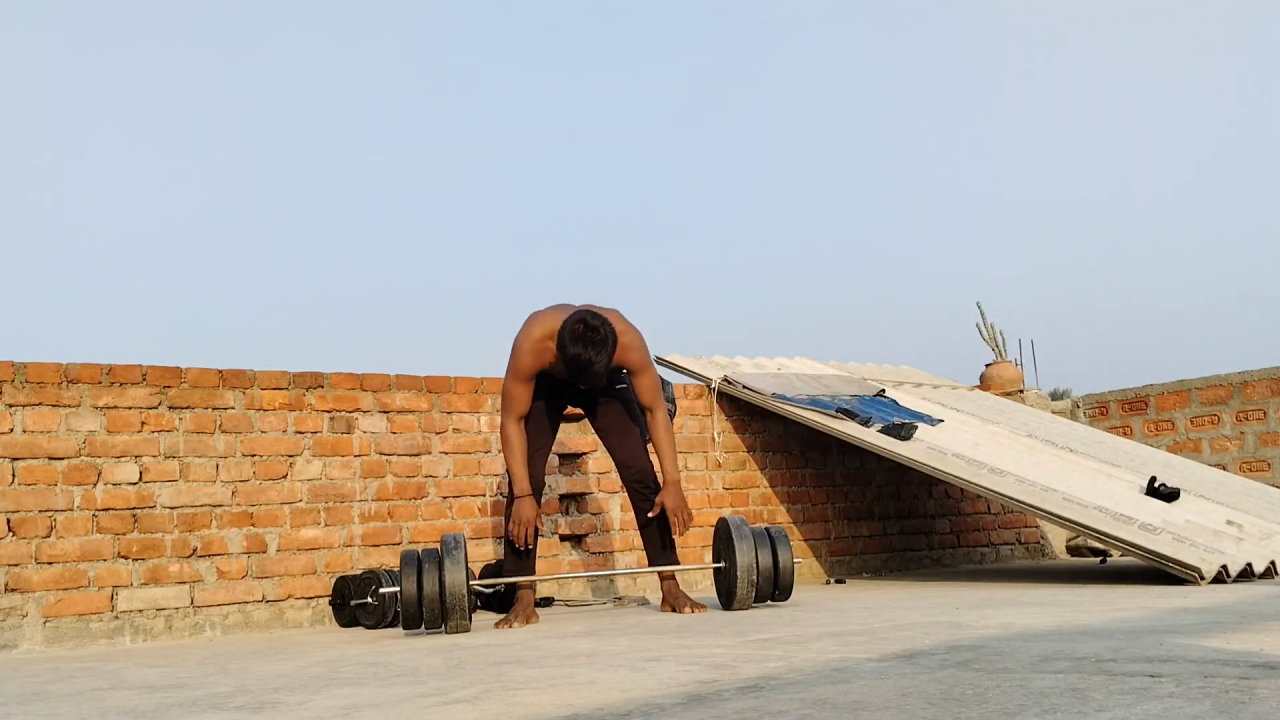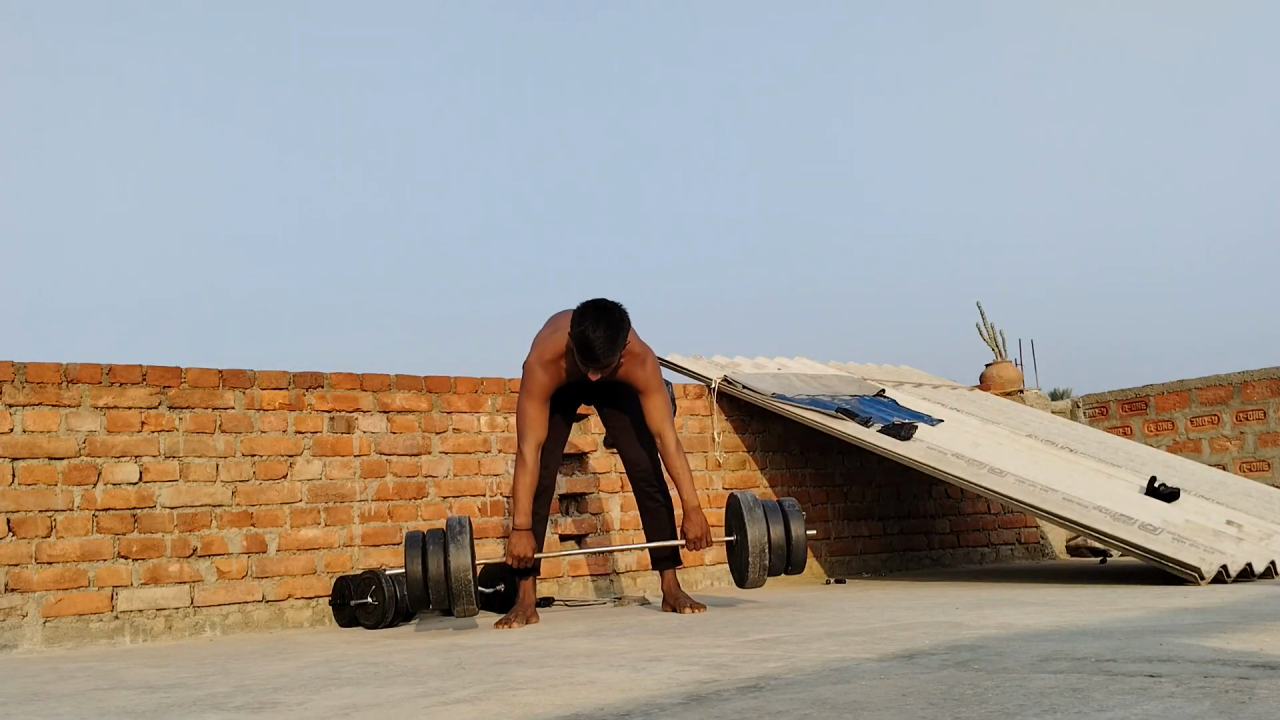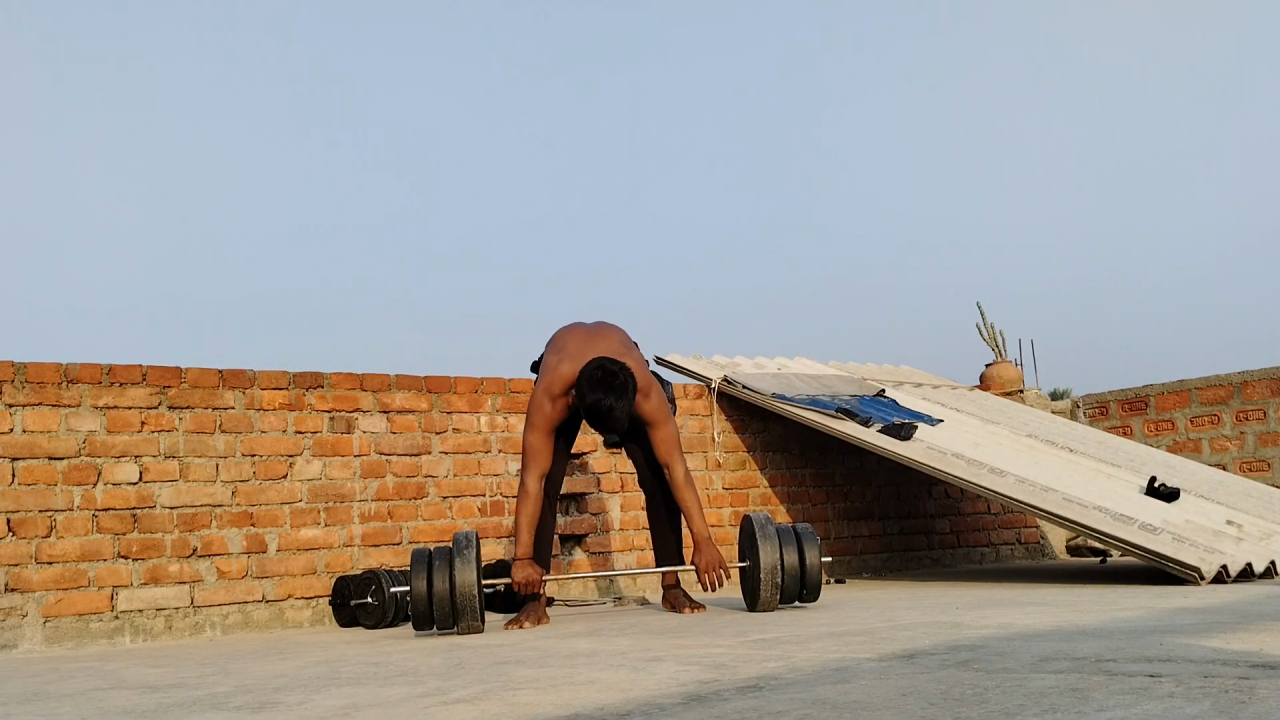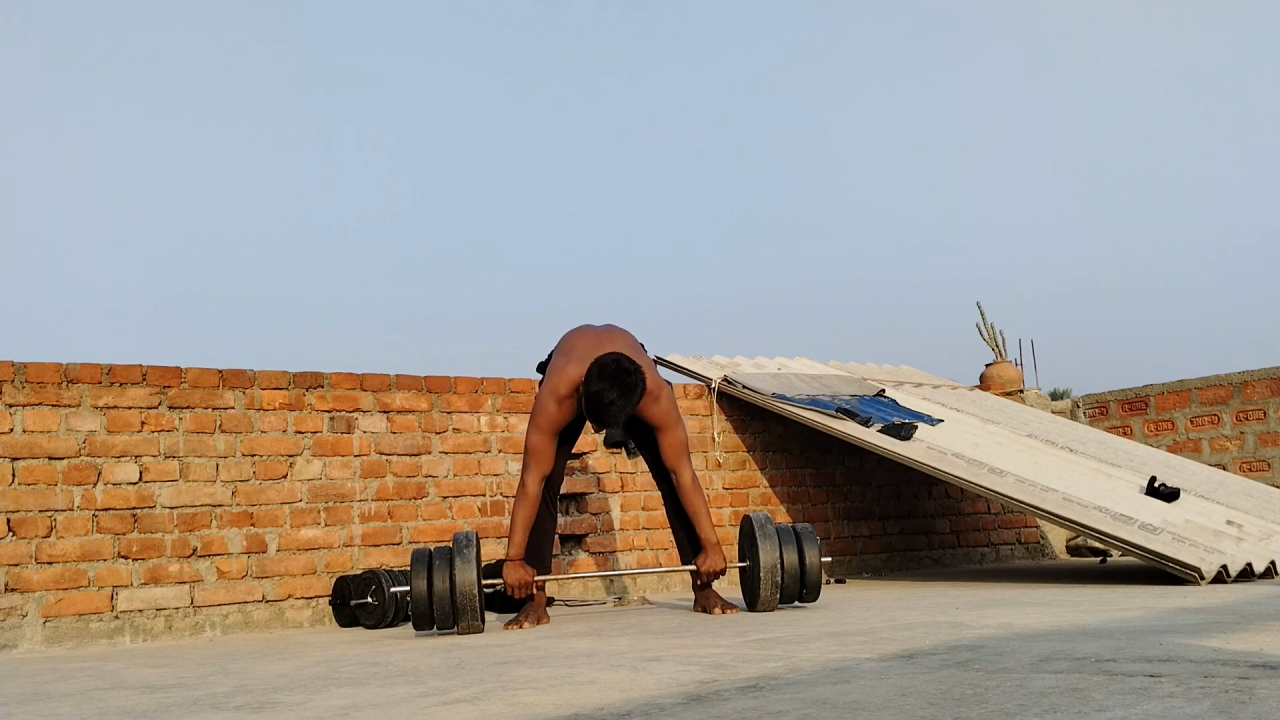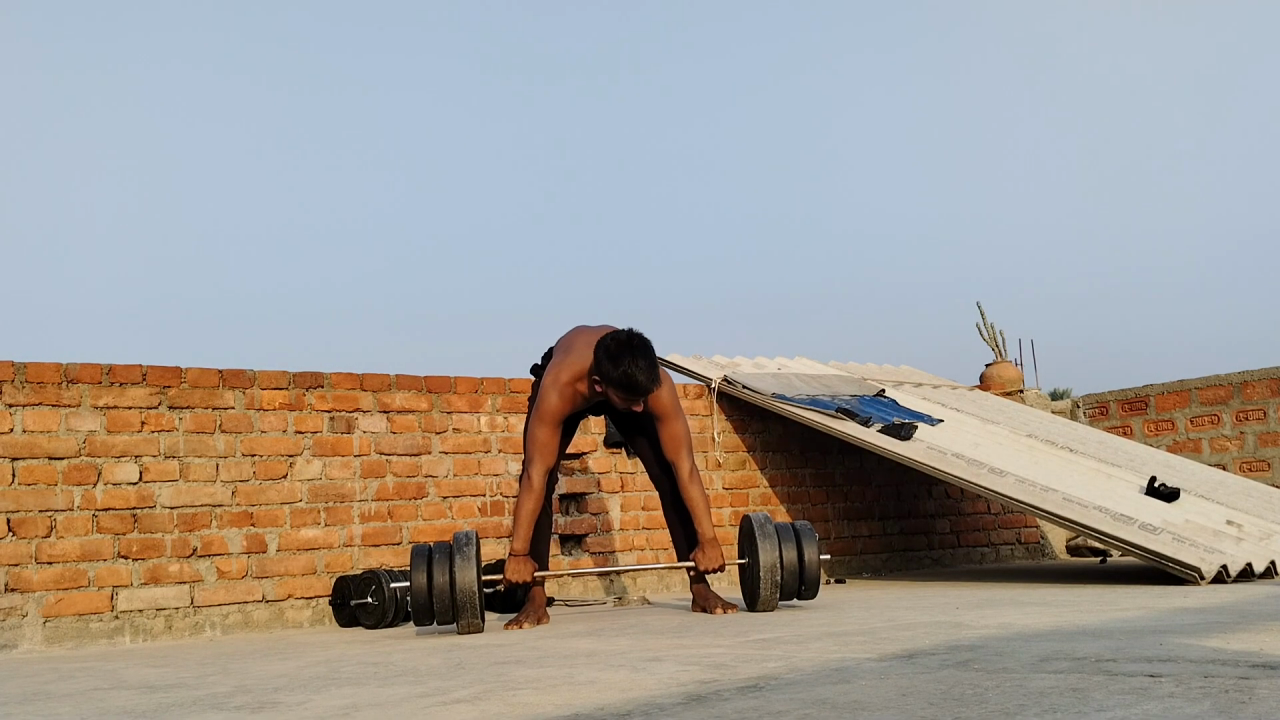
dt=1s
person 1, frame 1
left shoulder: (625, 339)
right shoulder: (534, 343)
left elbow: (655, 409)
right elbow: (512, 418)
left wrist: (673, 485)
right wrist: (523, 495)
left hip: (607, 385)
right hip: (545, 384)
left knee: (639, 468)
right knee: (528, 488)
left ankle: (670, 588)
right ankle: (524, 599)
person 1, frame 2
left shoulder: (640, 359)
right shoulder: (544, 362)
left elbow: (666, 436)
right elbow: (529, 449)
left wrist: (692, 509)
right wrist: (521, 526)
left hip: (616, 387)
right hip: (560, 387)
left knee: (646, 471)
right knee: (540, 477)
left ankle: (671, 588)
right ankle: (526, 599)
person 1, frame 3
left shoulder: (647, 389)
right shoulder: (551, 393)
left elbow: (675, 468)
right elbow: (533, 479)
left wrist: (703, 541)
right wrist: (523, 558)
left hip: (622, 374)
right hip: (563, 376)
left knee: (656, 475)
right knee: (548, 482)
left ankle: (671, 586)
right ankle: (535, 600)
person 1, frame 4
left shoulder: (655, 393)
right shoulder: (557, 394)
left elbow: (682, 472)
right elbow: (532, 479)
left wrist: (711, 545)
right wrist: (514, 558)
left hip: (629, 377)
right hip: (570, 377)
left knee: (668, 475)
right knee: (547, 481)
left ankle: (703, 589)
right ankle: (536, 599)
person 1, frame 5
left shoulder: (656, 383)
right shoulder: (559, 386)
left elbow: (683, 465)
right elbow: (536, 474)
left wrist: (708, 540)
right wrist: (518, 552)
left hip: (628, 381)
right hip: (572, 383)
left knee: (667, 474)
right knee: (540, 476)
left ankle: (700, 588)
right ankle: (536, 599)
